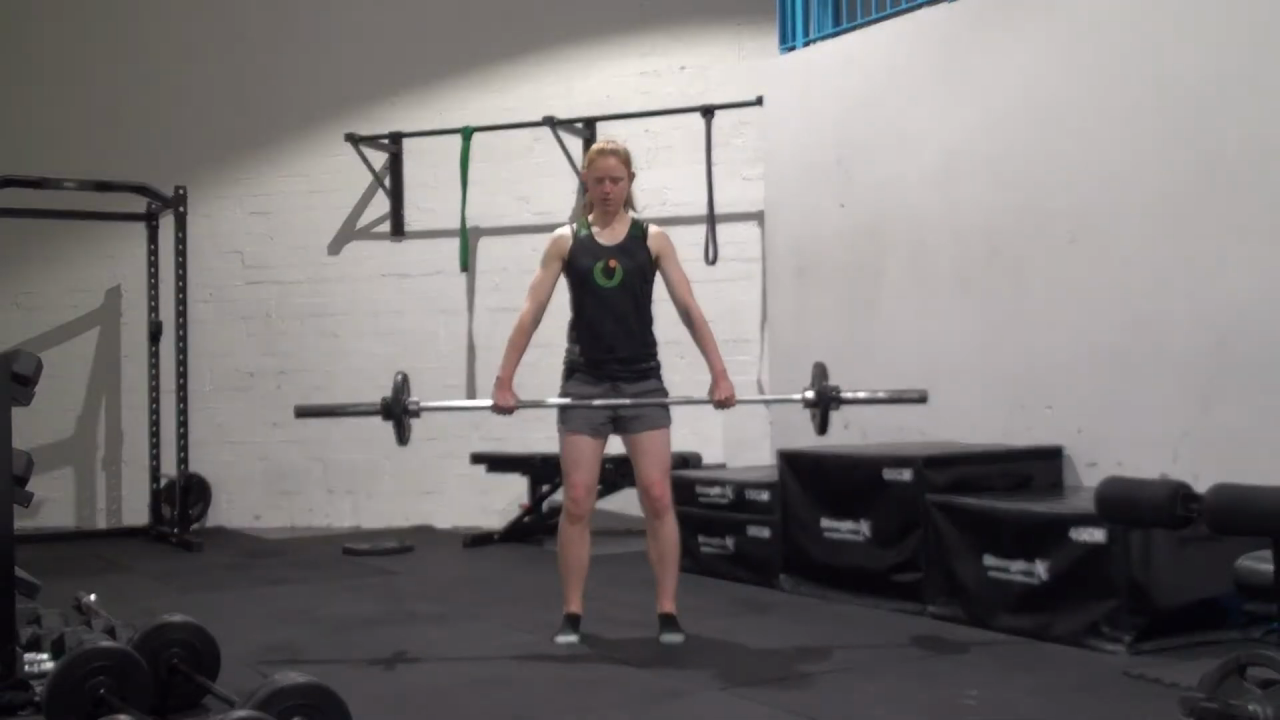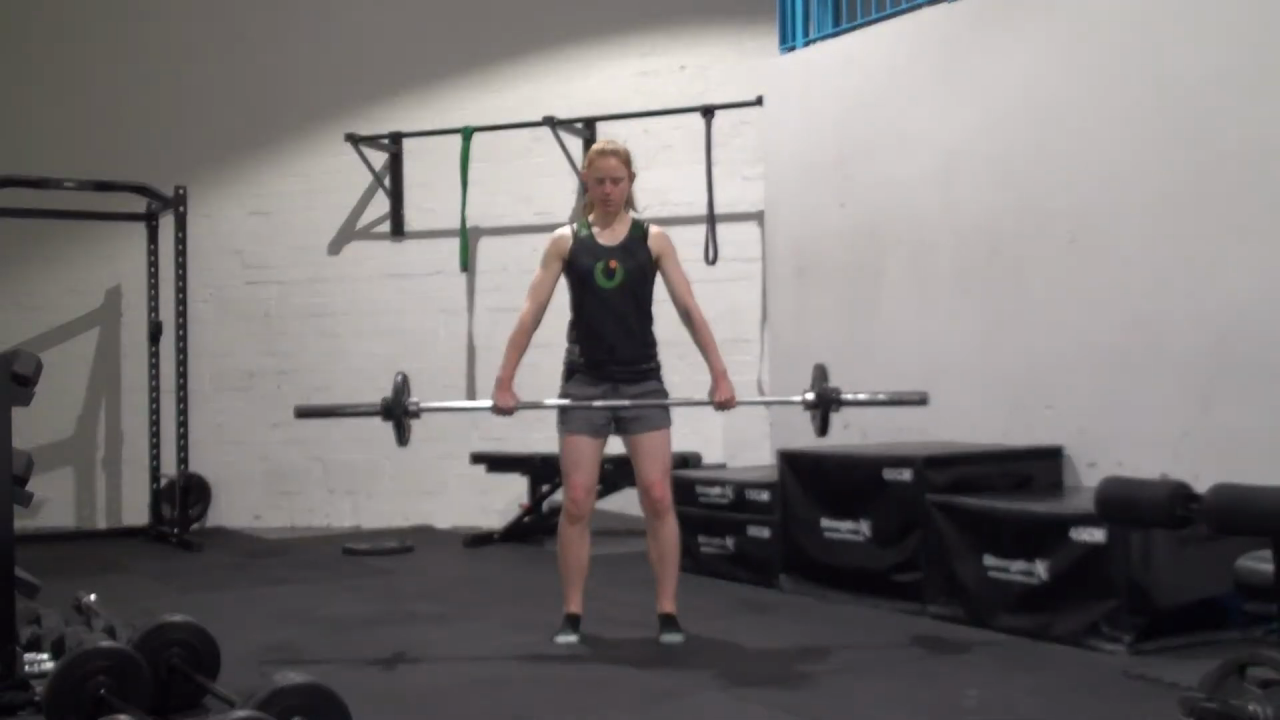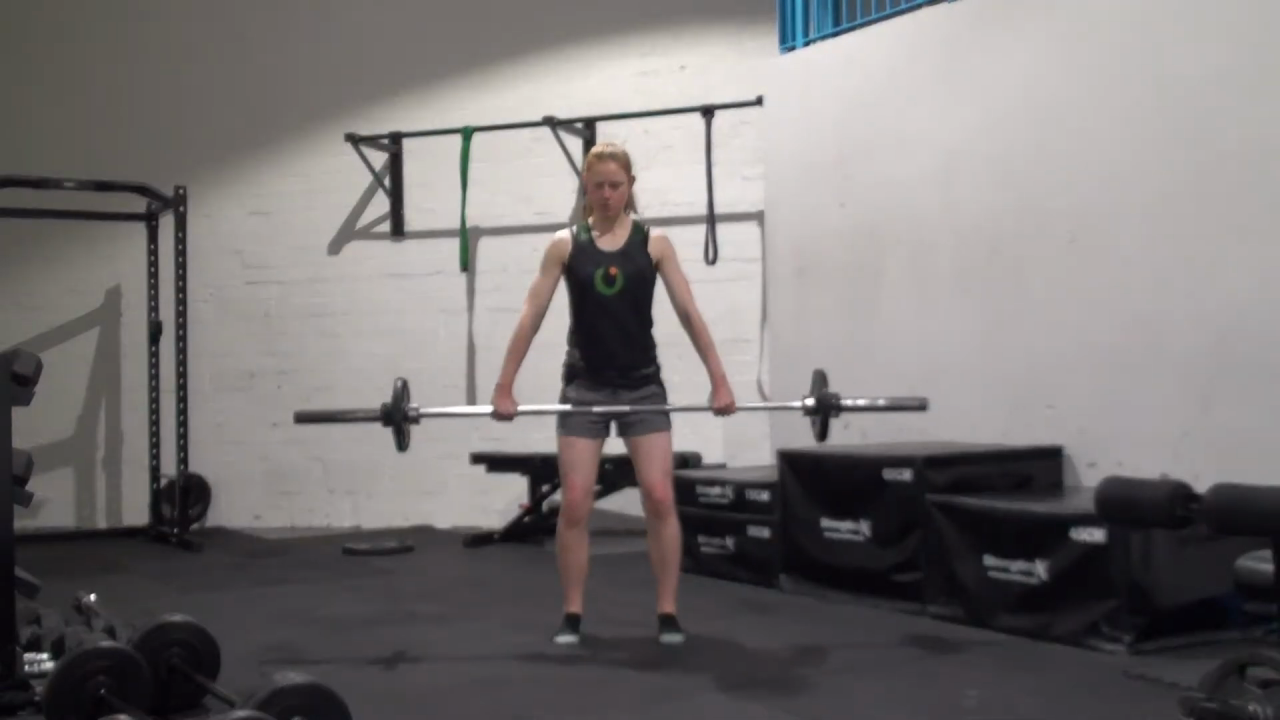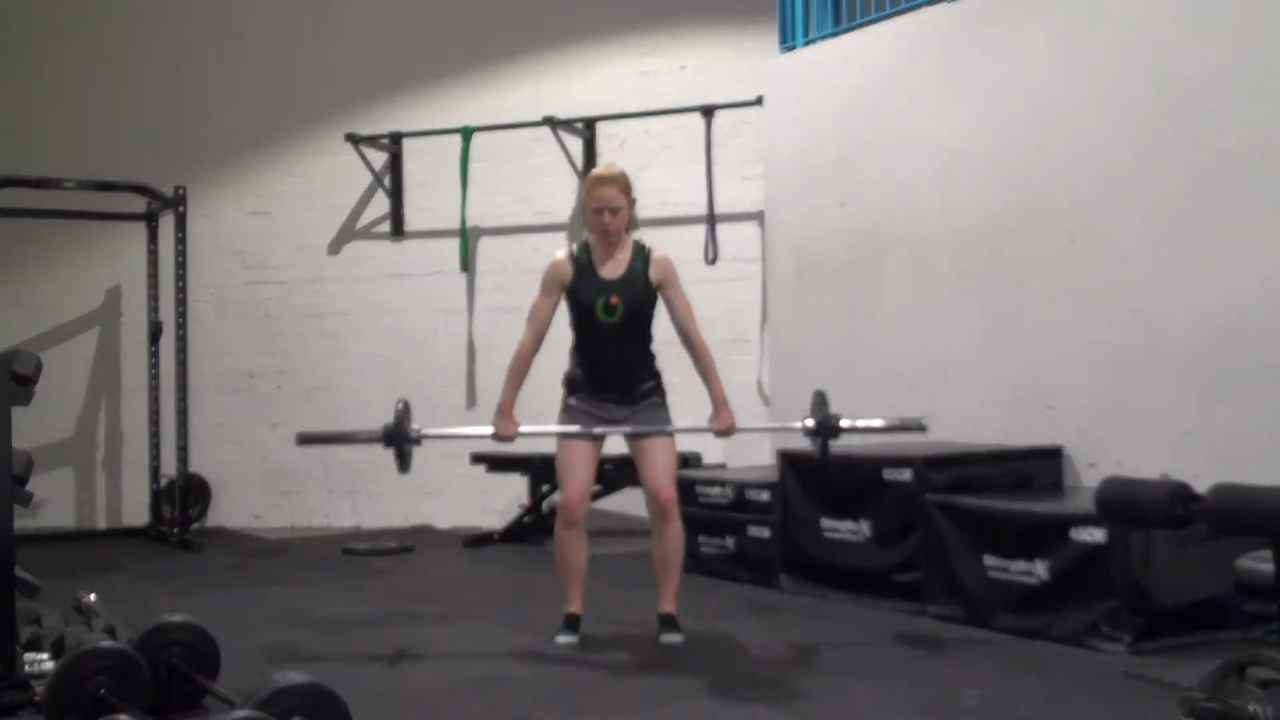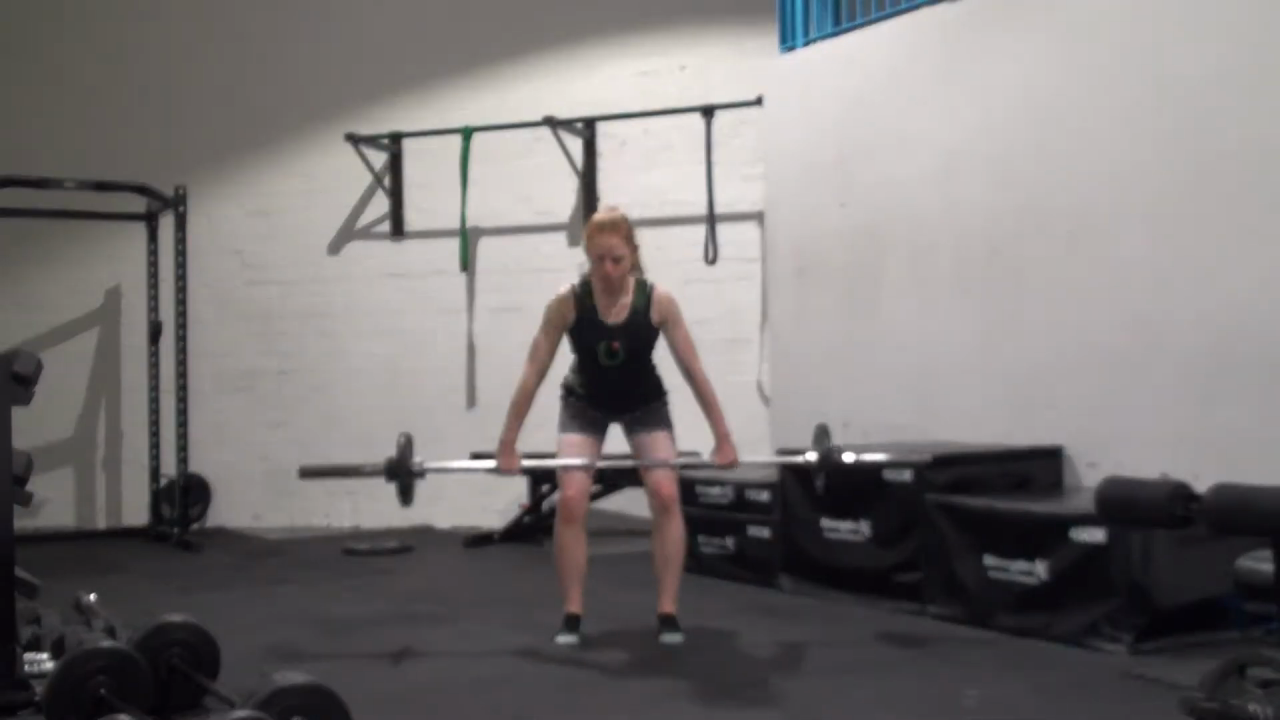
dt=0.2s
person 1, frame 1
left shoulder: (653, 238)
right shoulder: (565, 240)
left elbow: (689, 308)
right elbow: (531, 312)
left wrist: (720, 373)
right wrist: (504, 379)
left hip: (642, 380)
right hip: (584, 381)
left knee: (658, 498)
right knee: (576, 501)
left ankle: (668, 612)
right ankle: (571, 614)
person 1, frame 2
left shoulder: (653, 238)
right shoulder: (566, 240)
left elbow: (689, 309)
right elbow: (531, 312)
left wrist: (720, 374)
right wrist: (504, 380)
left hip: (642, 381)
right hip: (584, 382)
left knee: (658, 499)
right knee: (576, 502)
left ankle: (668, 614)
right ankle: (571, 615)
person 1, frame 3
left shoulder: (654, 242)
right shoulder: (565, 244)
left elbow: (689, 314)
right elbow: (531, 317)
left wrist: (719, 380)
right wrist: (504, 385)
left hip: (642, 385)
right hip: (584, 386)
left knee: (660, 500)
right knee: (574, 504)
left ankle: (668, 613)
right ankle: (571, 615)
person 1, frame 4
left shoulder: (656, 263)
right shoulder: (564, 266)
left elbow: (691, 336)
right elbow: (531, 339)
left wrist: (720, 403)
right wrist: (505, 408)
left hip: (643, 396)
right hip: (585, 397)
left knee: (664, 500)
right knee: (571, 506)
left ankle: (668, 614)
right ankle: (571, 615)
person 1, frame 5
left shoulder: (658, 301)
right shoulder: (566, 302)
left elbow: (694, 371)
right elbow: (533, 374)
left wrist: (722, 437)
right wrist: (508, 442)
left hip: (644, 403)
right hip: (584, 405)
left knee: (666, 496)
right knee: (571, 501)
left ankle: (668, 613)
right ankle: (572, 615)
